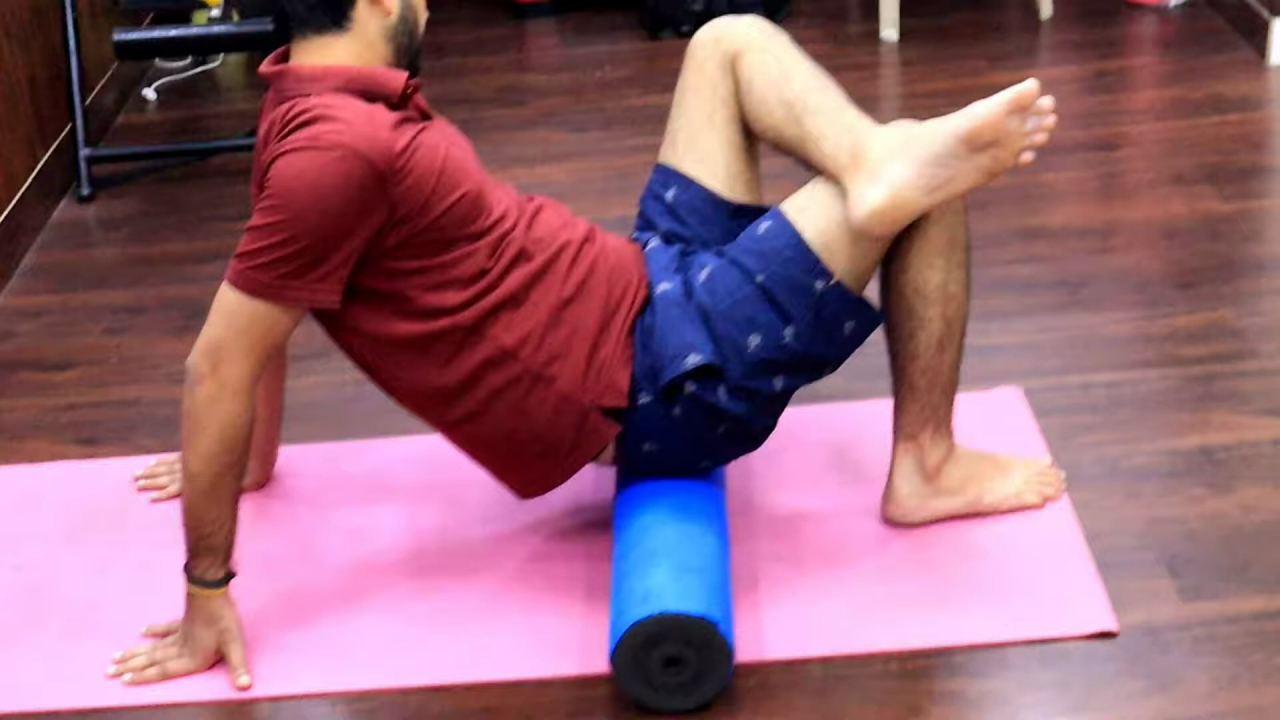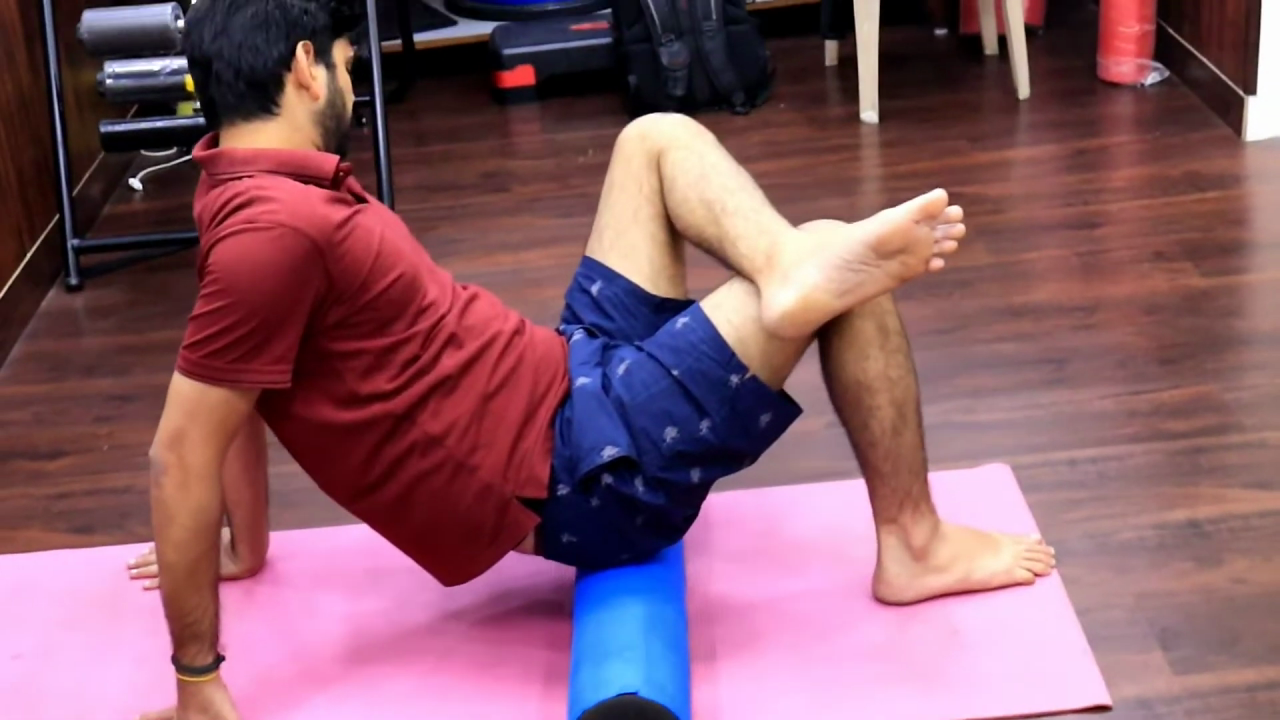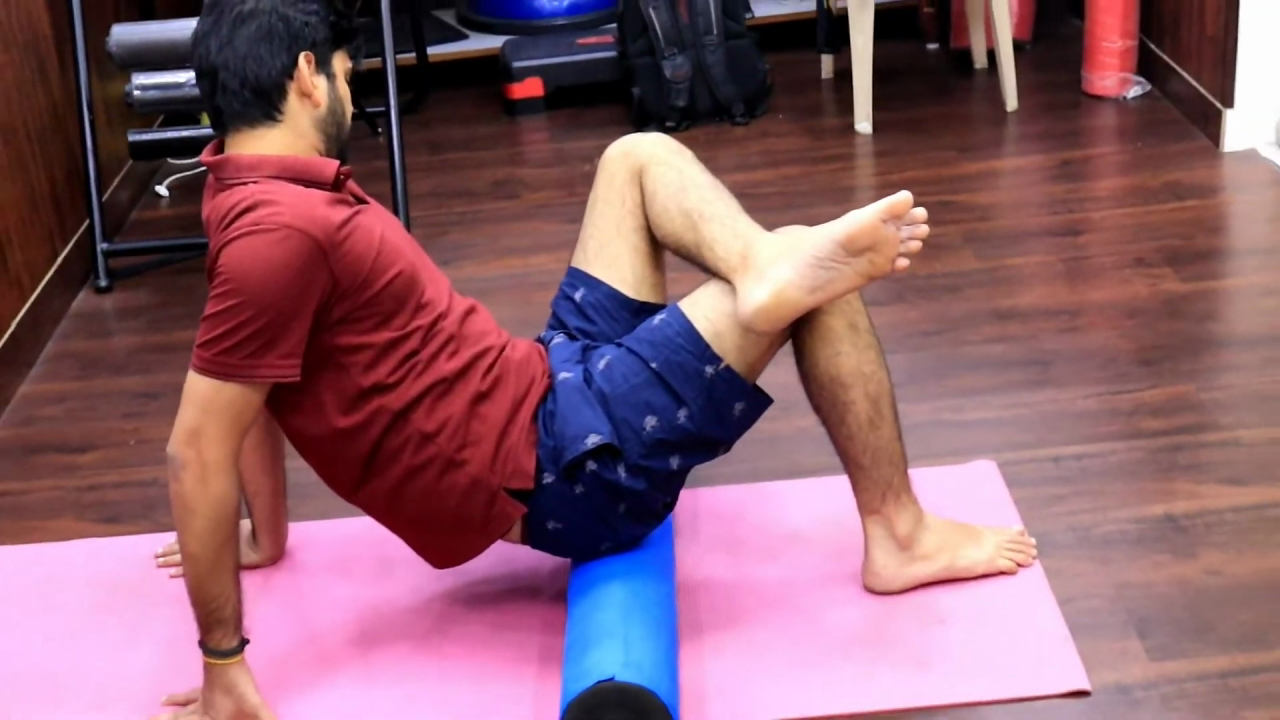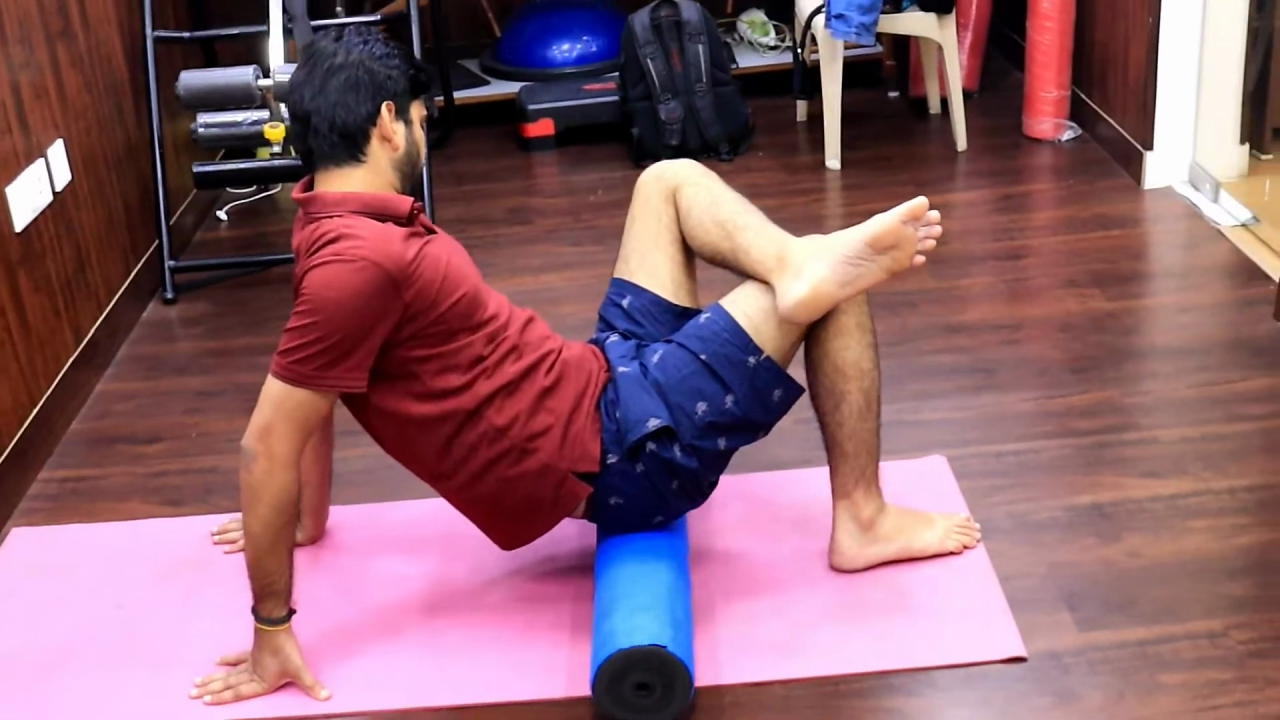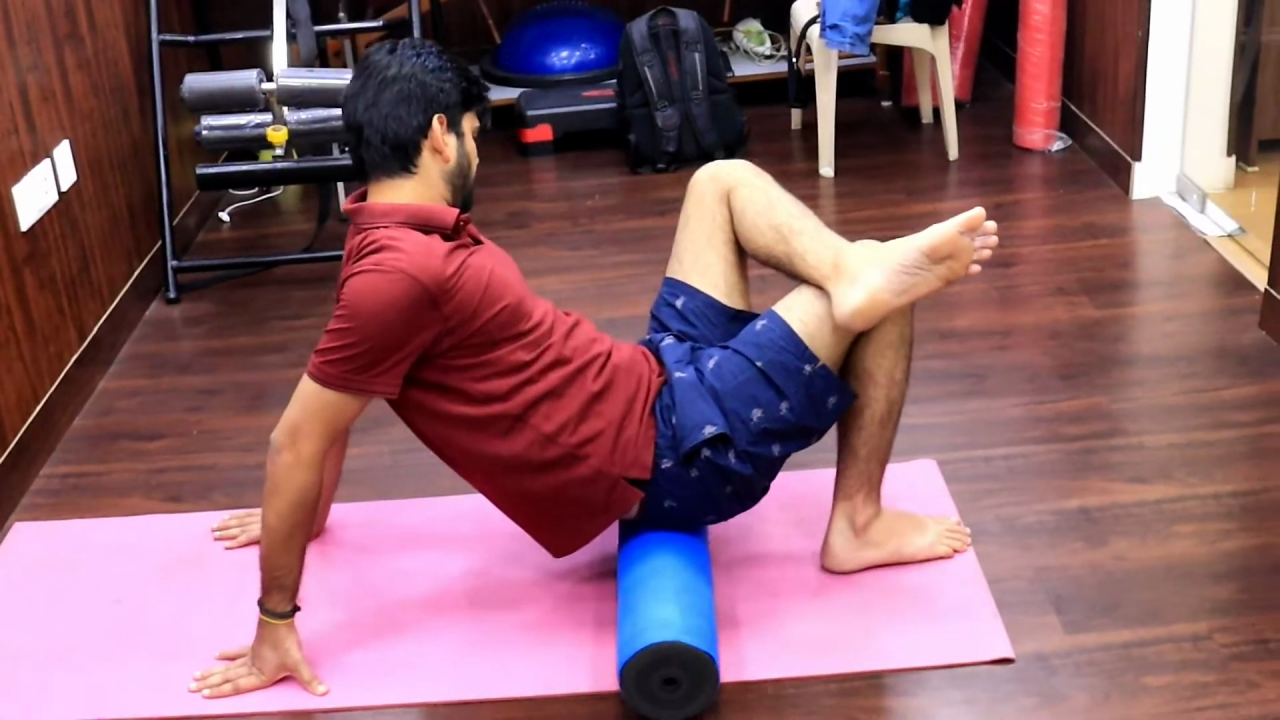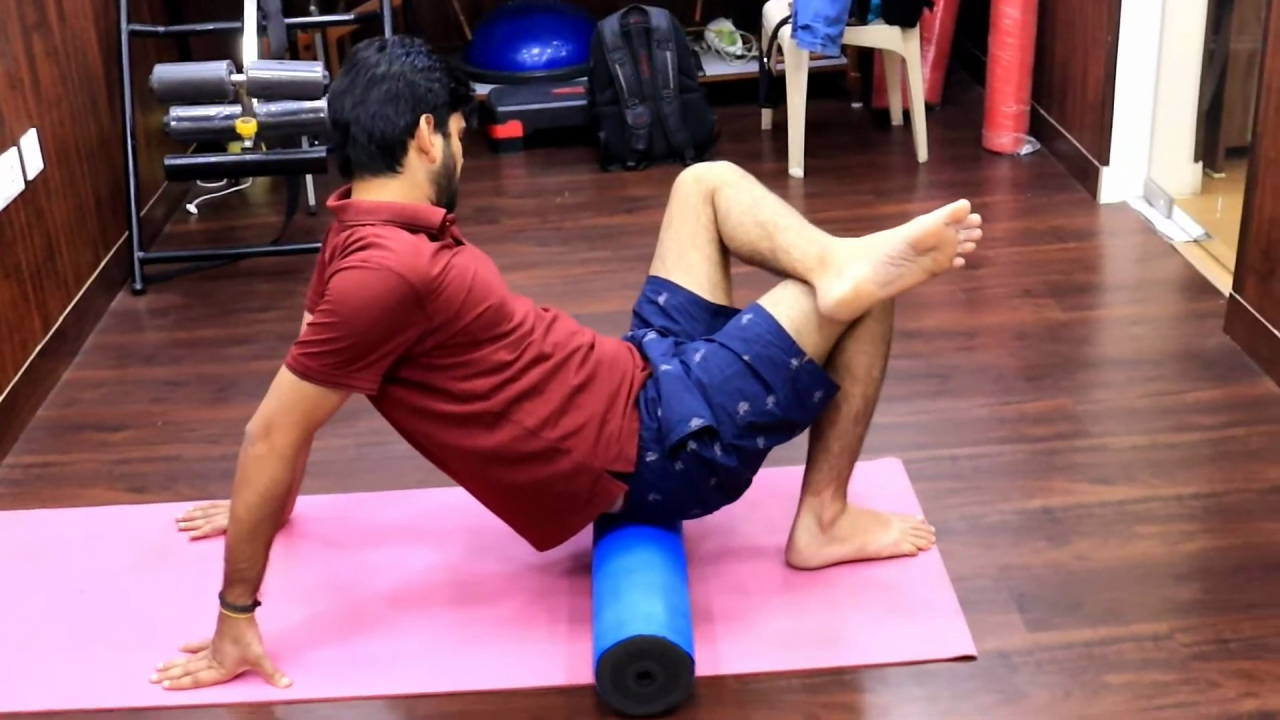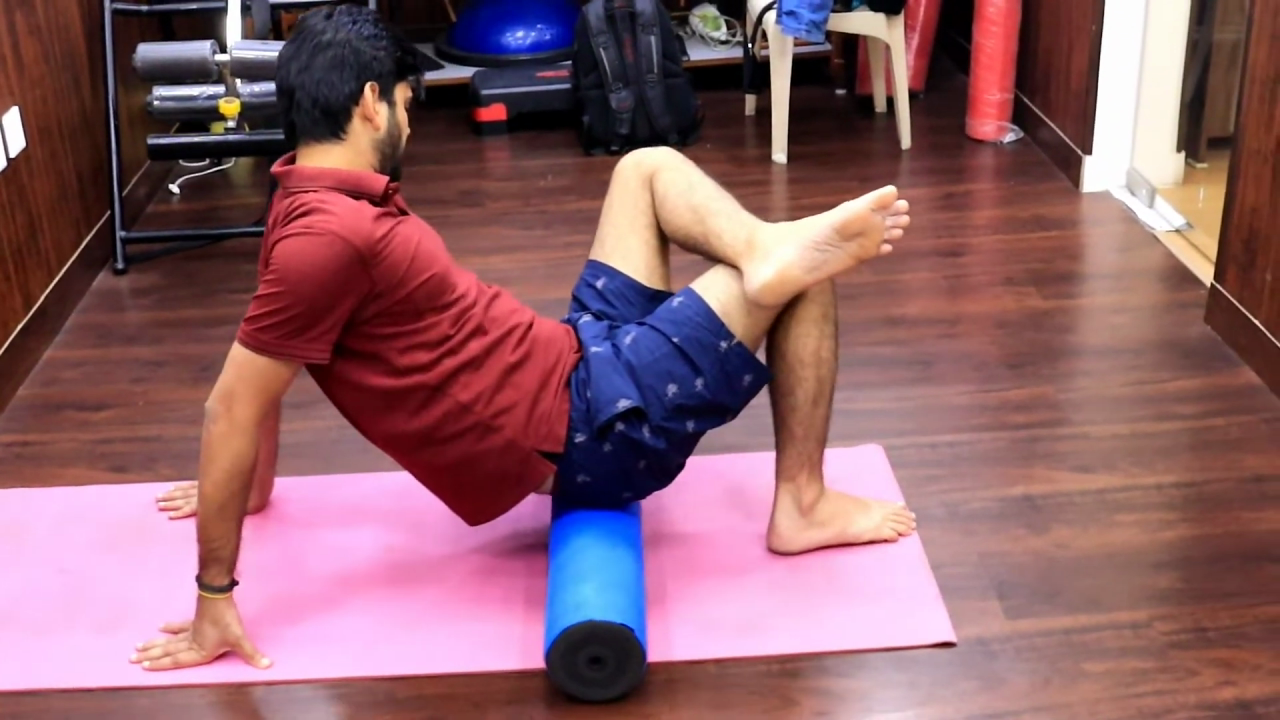
dt=0.5s
person 1, frame 1
left shoulder: (320, 100)
right shoulder: (339, 145)
left elbow: (262, 313)
right elbow: (220, 365)
left wrist: (256, 461)
right wrist: (206, 596)
left hip: (639, 287)
right hip: (655, 378)
right knee: (919, 172)
left ankle: (873, 167)
right ankle: (930, 466)
person 1, frame 2
left shoulder: (257, 187)
right shoulder: (277, 228)
left elbow: (241, 401)
right elbow: (181, 457)
left wrist: (246, 546)
left hip: (577, 377)
right hip: (588, 471)
left knee: (657, 141)
right knee: (840, 270)
left ankle: (792, 277)
right ankle: (914, 546)
person 1, frame 3
left shoulder: (262, 193)
right shoulder: (282, 229)
left elbow: (260, 396)
right elbow: (197, 450)
left wrist: (266, 534)
left hip: (558, 384)
right hip: (563, 466)
left knee: (642, 158)
right knee: (818, 282)
left ankle: (767, 266)
right ankle: (900, 533)
person 1, frame 4
left shoulder: (341, 224)
right shoulder: (361, 259)
left elbow: (309, 395)
right elbow: (267, 445)
left wrist: (310, 519)
right wrist: (272, 629)
left hip: (607, 379)
right hip: (624, 447)
left knee: (672, 179)
right knee: (833, 287)
left ankle: (801, 266)
right ankle: (863, 518)
person 1, frame 5
left shoulder: (394, 235)
right shoulder: (403, 272)
left elbow: (335, 367)
right elbow: (297, 439)
right wrist: (275, 626)
left hip: (659, 382)
right hip: (676, 446)
left knee: (725, 181)
right knee: (882, 288)
left ankle: (848, 270)
right ankle: (860, 522)
person 1, frame 6
left shoulder: (367, 230)
right shoulder: (389, 270)
left elbow: (306, 359)
right elbow: (272, 433)
right wrist: (235, 621)
left hip: (642, 375)
right hip: (661, 441)
left knee: (709, 182)
right knee: (863, 291)
left ankle: (839, 262)
right ankle: (827, 519)
person 1, frame 7
left shoulder: (320, 199)
right shoulder: (332, 234)
left elbow: (265, 376)
right elbow: (230, 407)
left wrist: (259, 486)
right wrist: (215, 597)
left hip: (576, 361)
right hip: (590, 424)
left knee: (649, 167)
right knee: (805, 275)
left ankle: (765, 249)
right ankle: (805, 505)
